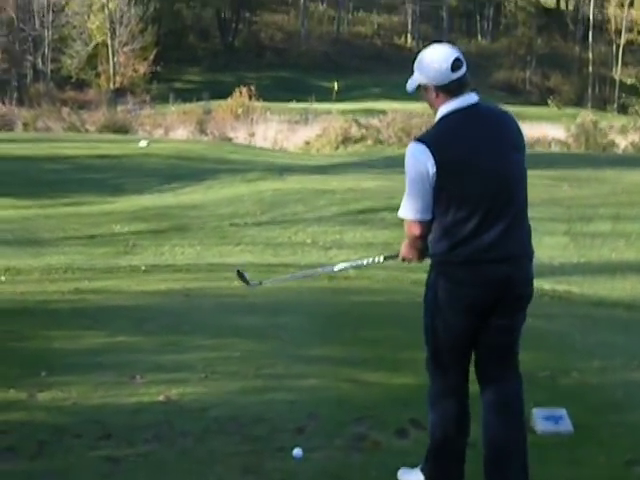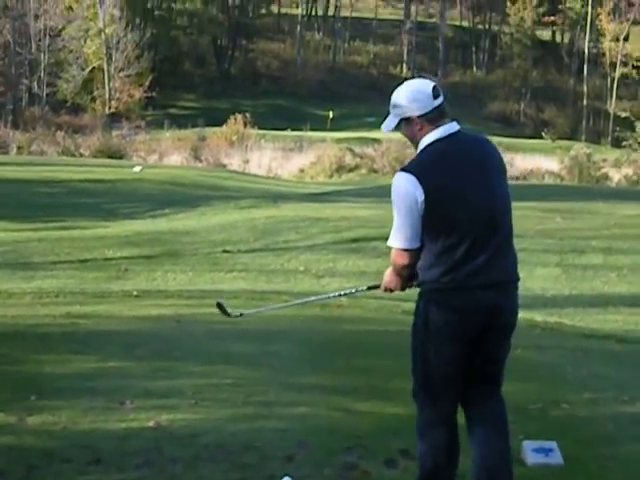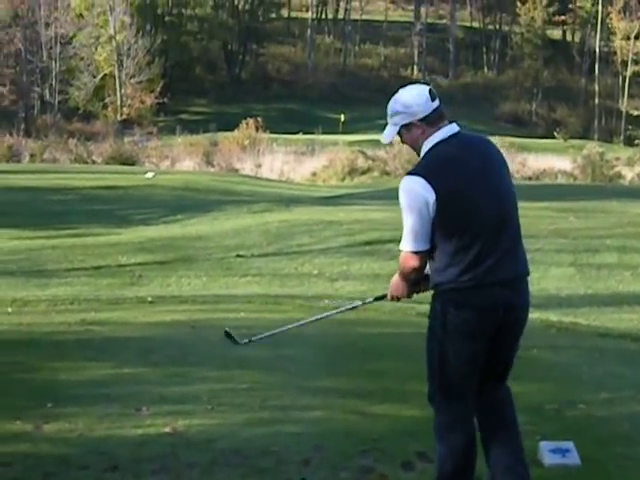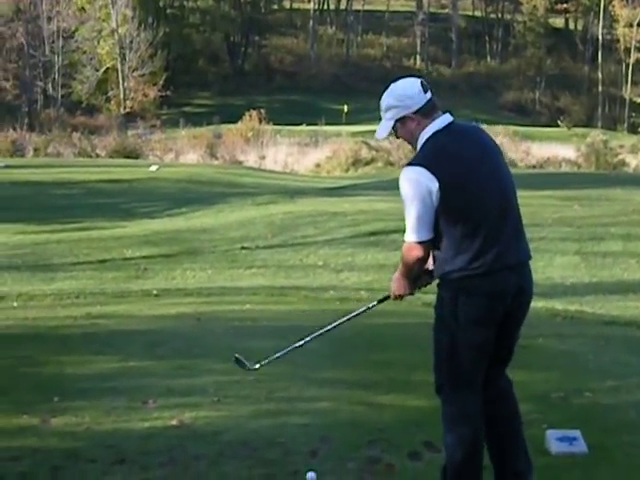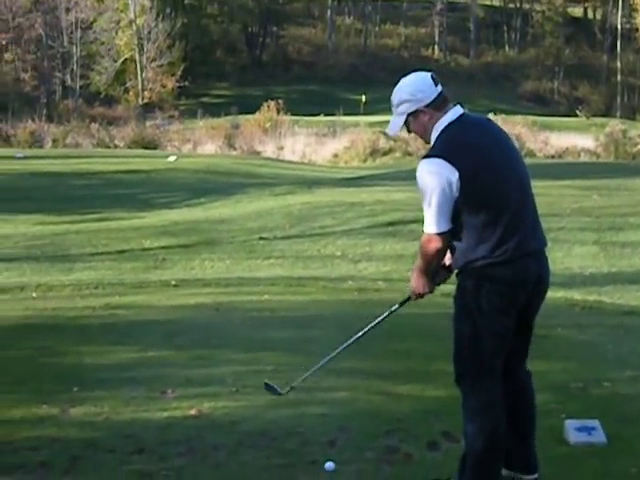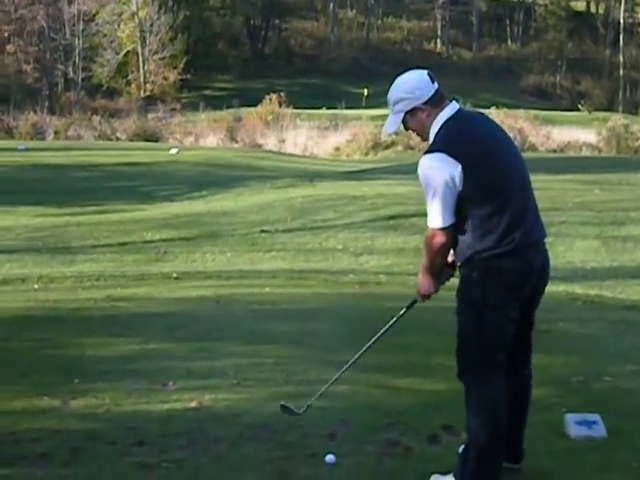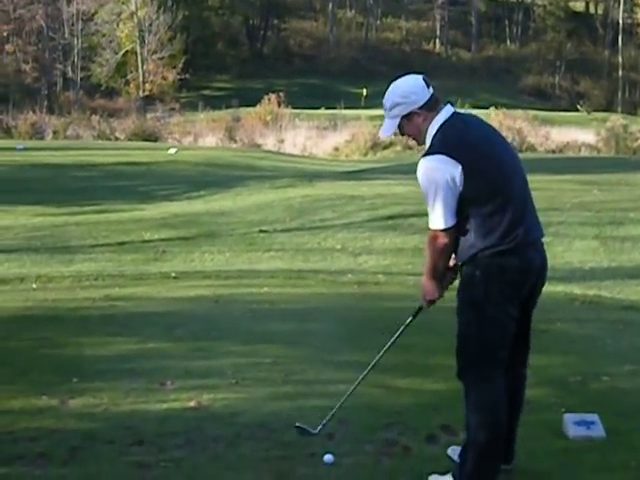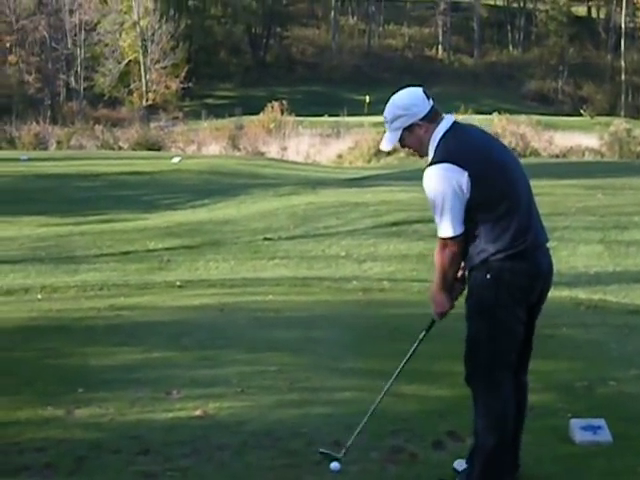
dt=0.1s
person 1, frame 1
left shoulder: (426, 147)
right shoulder: (508, 125)
left elbow: (416, 228)
left wrist: (414, 249)
left hip: (458, 276)
right hip: (513, 269)
left knee: (447, 374)
right knee: (501, 375)
person 1, frame 2
left shoulder: (412, 176)
right shoulder: (487, 150)
left elbow: (404, 254)
left wrist: (395, 275)
left hip: (448, 302)
right hip: (501, 295)
left knee: (436, 401)
right knee: (484, 395)
person 1, frame 3
left shoulder: (420, 179)
right shoulder: (487, 149)
left elbow: (413, 257)
left wrist: (401, 282)
left hip: (463, 302)
right hip: (513, 292)
left knee: (453, 403)
right knee: (493, 391)
person 1, frame 4
left shoulder: (419, 170)
right shoulder: (478, 137)
left elbow: (415, 248)
left wrist: (403, 278)
right wrist: (438, 258)
left hip: (470, 289)
right hip: (516, 277)
left knee: (460, 389)
right knee: (493, 378)
person 1, frame 5
left shoulder: (437, 162)
right shoulder: (488, 128)
left elbow: (434, 239)
left wrist: (422, 275)
right wrist: (455, 253)
left hip: (491, 278)
right hip: (533, 266)
left knee: (480, 380)
right knee: (513, 368)
person 1, frame 6
left shoulder: (437, 158)
right shoulder: (481, 123)
left elbow: (438, 233)
left wrist: (428, 274)
right wrist: (459, 251)
left hip: (494, 269)
right hip: (532, 257)
left knee: (482, 372)
right knee: (513, 361)
person 1, frame 7
left shoulder: (437, 160)
right shoulder: (475, 126)
left elbow: (440, 235)
left wrist: (431, 278)
right wrist: (460, 255)
left hip: (494, 268)
right hip: (529, 257)
left knee: (481, 371)
right knee: (510, 362)
person 1, frame 8
left shoulder: (441, 169)
right shoulder: (473, 137)
left elbow: (449, 243)
left wrist: (440, 290)
right wrist: (463, 269)
left hip: (504, 272)
right hip: (533, 263)
left knee: (487, 376)
right knee: (510, 370)
